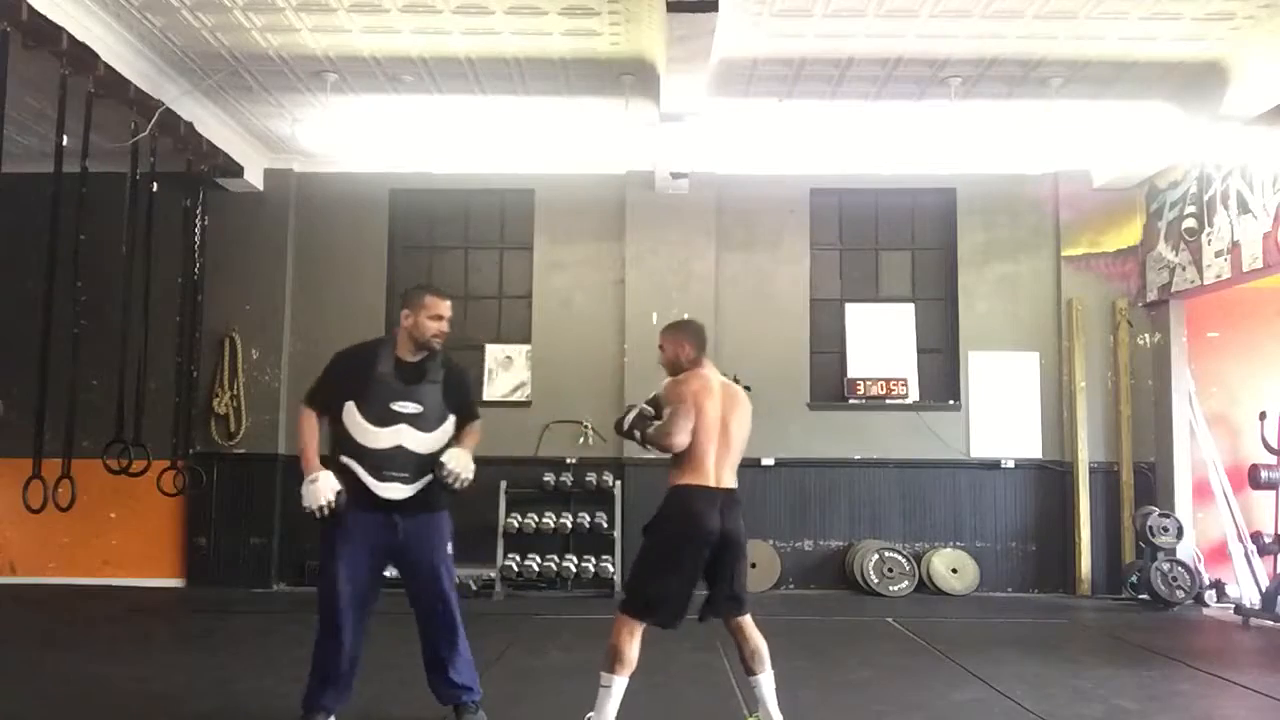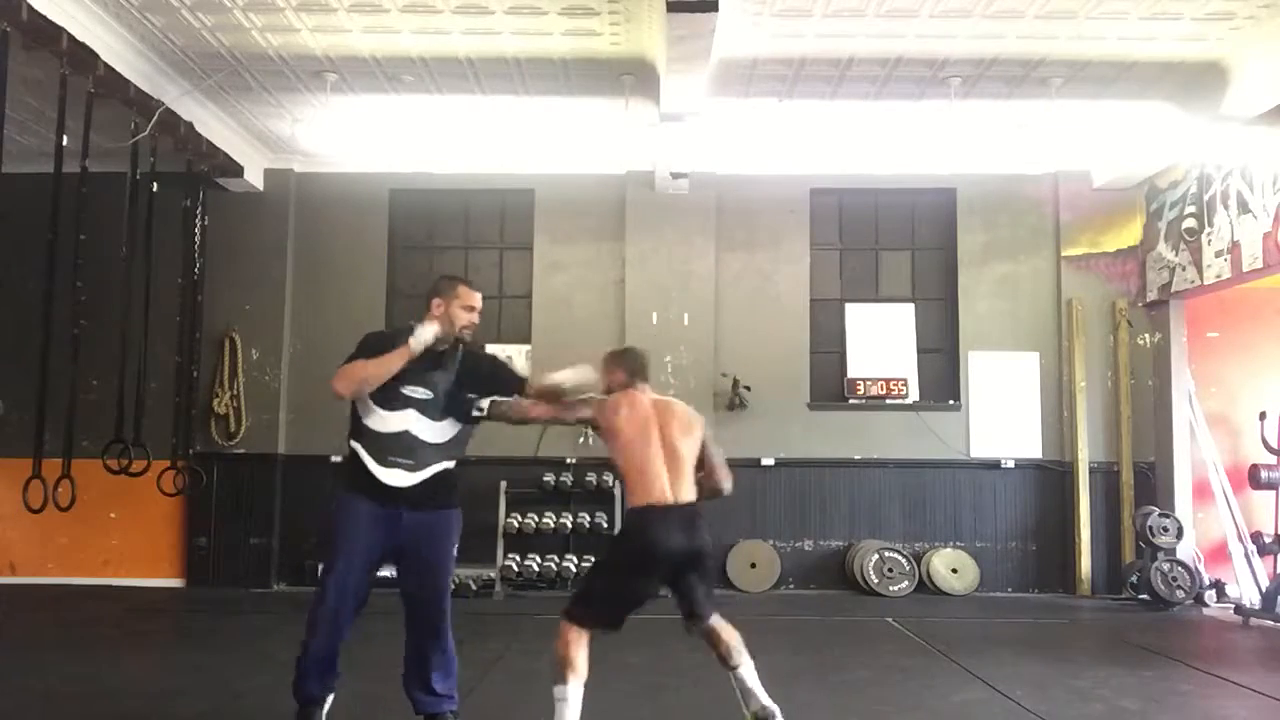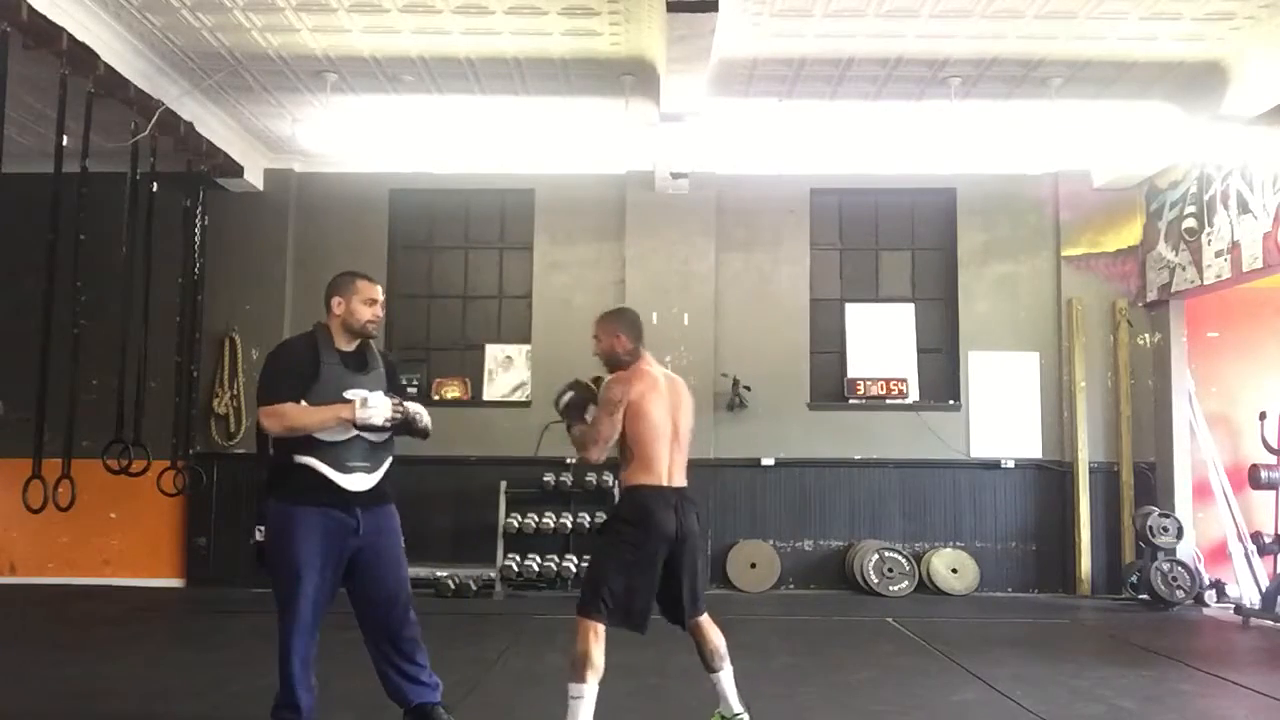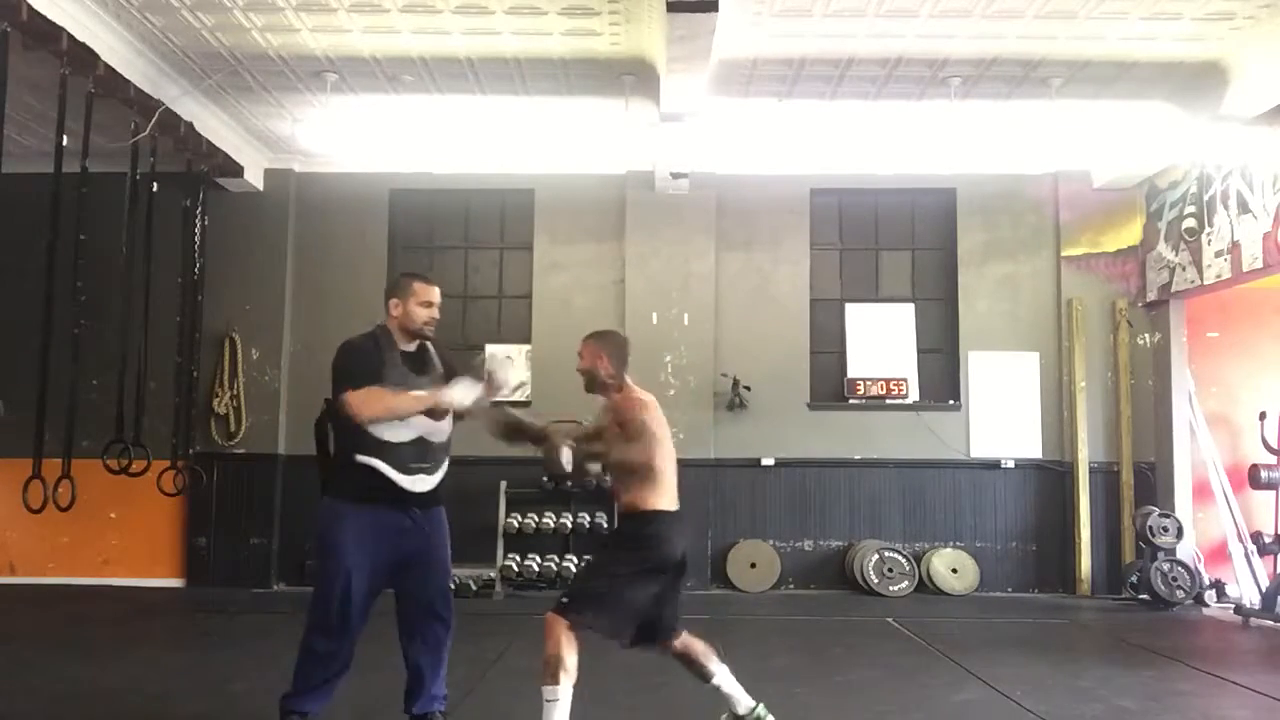
dt=1s
person 1, frame 1
left shoulder: (451, 374)
right shoulder: (356, 362)
left elbow: (470, 424)
right elbow: (311, 412)
left wrist: (464, 453)
right wrist: (314, 472)
left hip: (425, 514)
right hip: (356, 511)
left knee: (441, 608)
right knee: (341, 608)
person 1, frame 2
left shoulder: (476, 364)
right shoulder: (382, 345)
left elbow: (533, 391)
right elbow: (343, 387)
left wrist: (564, 383)
right wrist: (411, 348)
left hip: (432, 509)
right hip: (365, 500)
left knee: (431, 611)
right knee: (336, 603)
person 1, frame 3
left shoulder: (380, 363)
right shoulder: (294, 354)
left elbow: (389, 419)
right elbow: (272, 419)
left wrist: (411, 419)
right wrist: (352, 410)
left hip: (373, 508)
right hip: (306, 509)
left knee: (393, 609)
right knee: (300, 617)
person 1, frame 4
left shoulder: (434, 360)
right shoulder: (360, 352)
left elbow: (447, 414)
right elbow: (366, 407)
left wrist: (464, 401)
right wrist: (444, 396)
left hip: (424, 509)
right hip: (358, 508)
left knee: (432, 612)
right knee: (340, 614)
person 2, frame 1
left shoulder: (680, 386)
right shoulder: (740, 396)
left elbow: (674, 440)
left wrist: (639, 428)
left hip: (687, 507)
right hip: (729, 510)
left knee: (631, 617)
right knee: (738, 616)
person 2, frame 2
left shoulder: (610, 406)
right shoulder: (688, 415)
left elbow: (537, 411)
right elbow: (722, 484)
left wrist: (489, 407)
left hip: (647, 532)
right hip: (691, 531)
left knee: (573, 628)
right knee: (707, 620)
person 2, frame 3
left shoulder: (621, 384)
right shoulder: (678, 386)
left elbow: (593, 451)
left wrist: (572, 415)
left hip: (642, 511)
right hip: (682, 510)
left knee: (592, 621)
right knee: (696, 617)
person 2, frame 4
left shoulder: (633, 405)
right shoulder: (619, 411)
left elbow: (648, 459)
right elbow: (578, 438)
left wrist: (587, 447)
right wrist: (517, 425)
left hip: (643, 536)
right hip: (669, 538)
left knee: (561, 625)
right knee: (671, 638)
